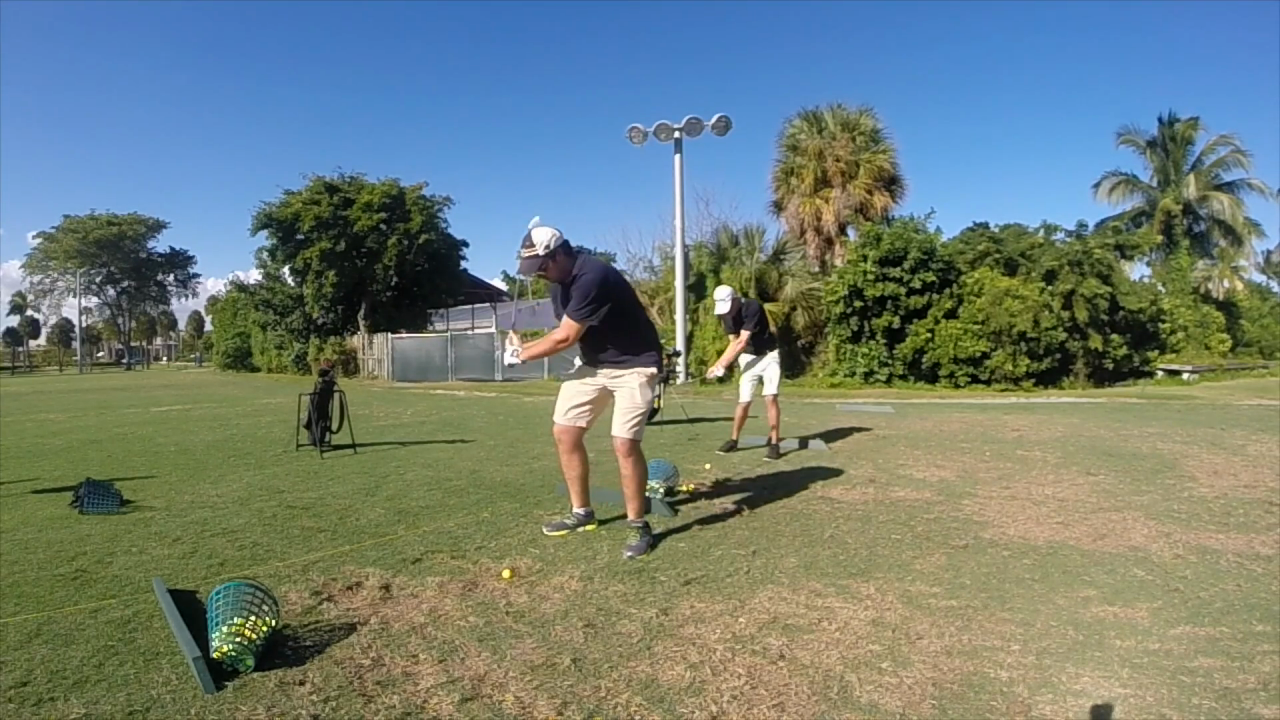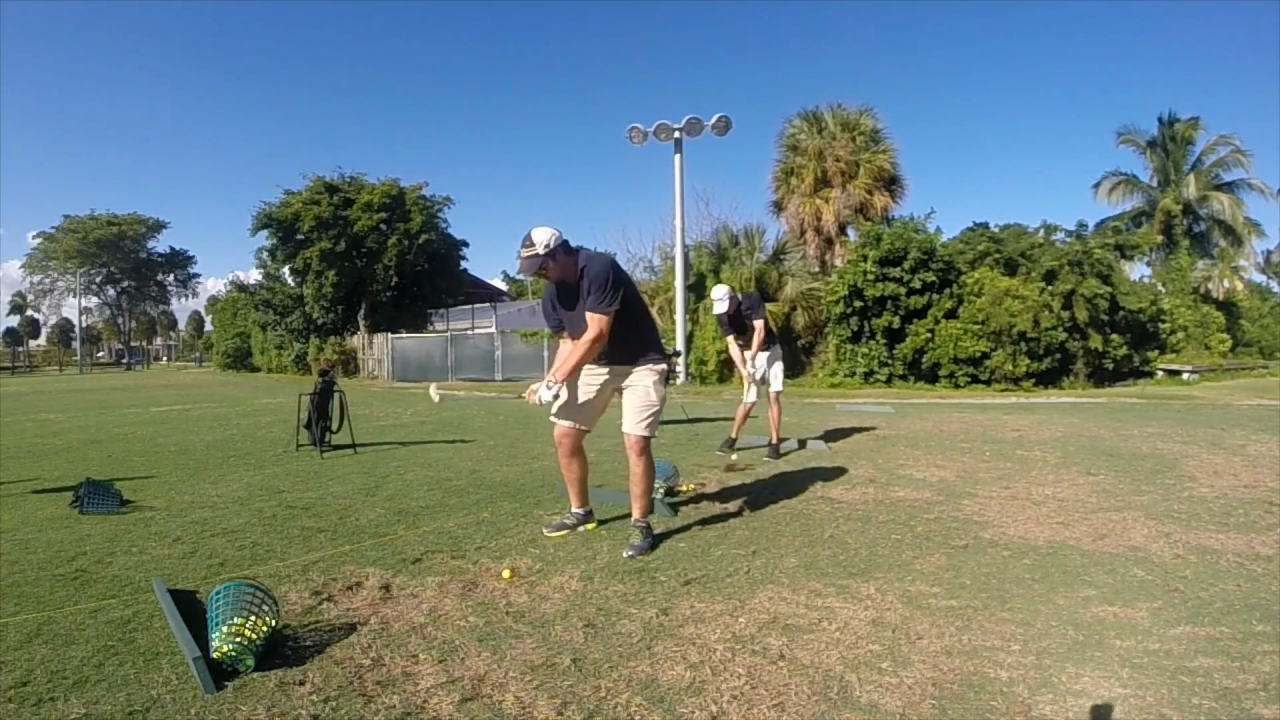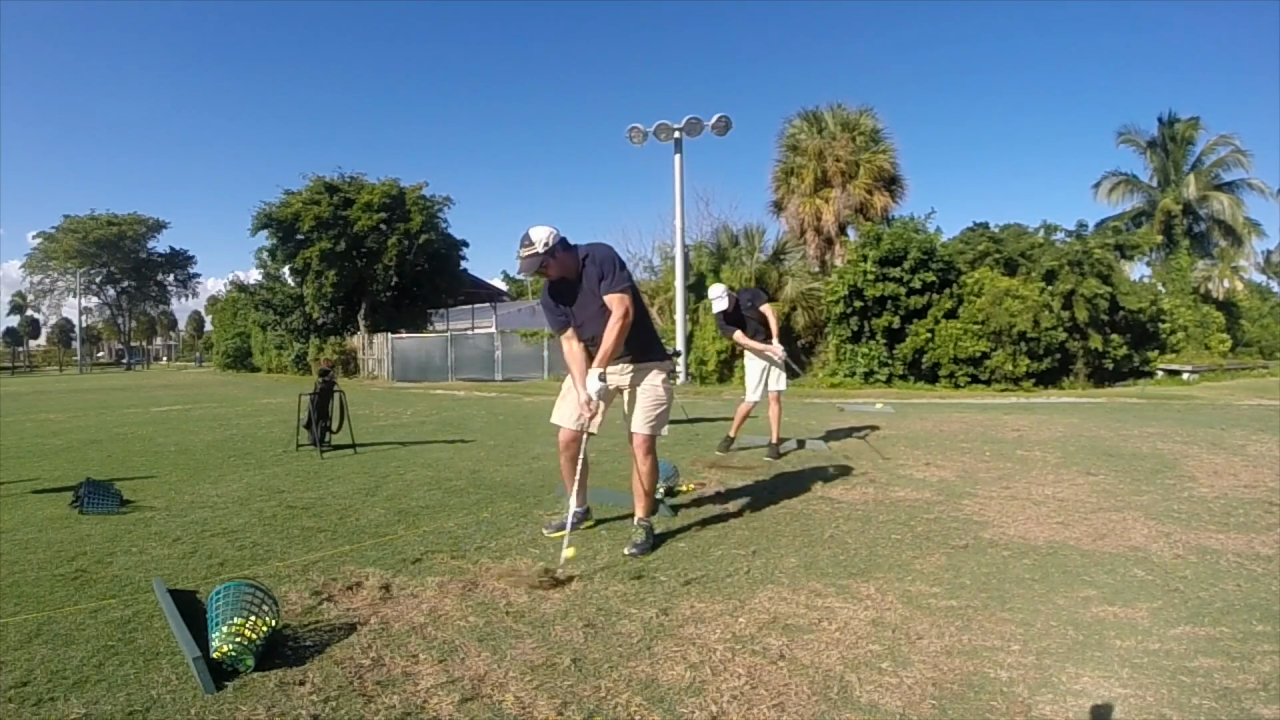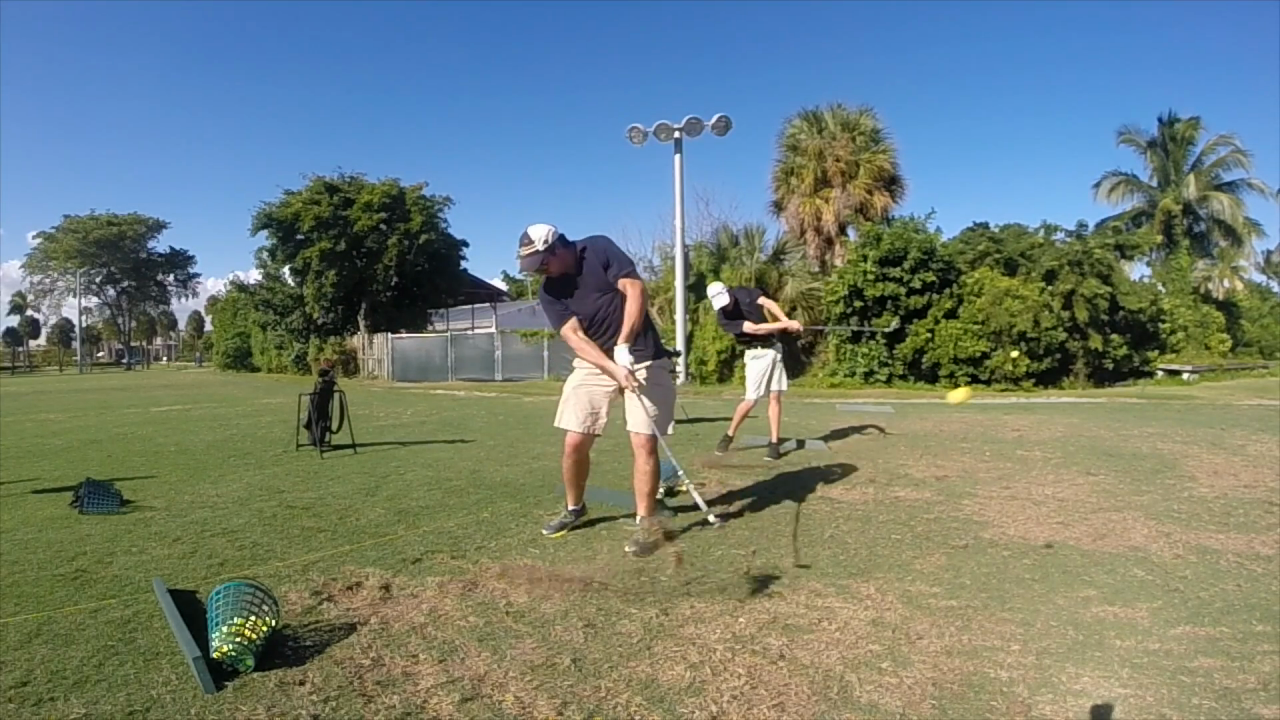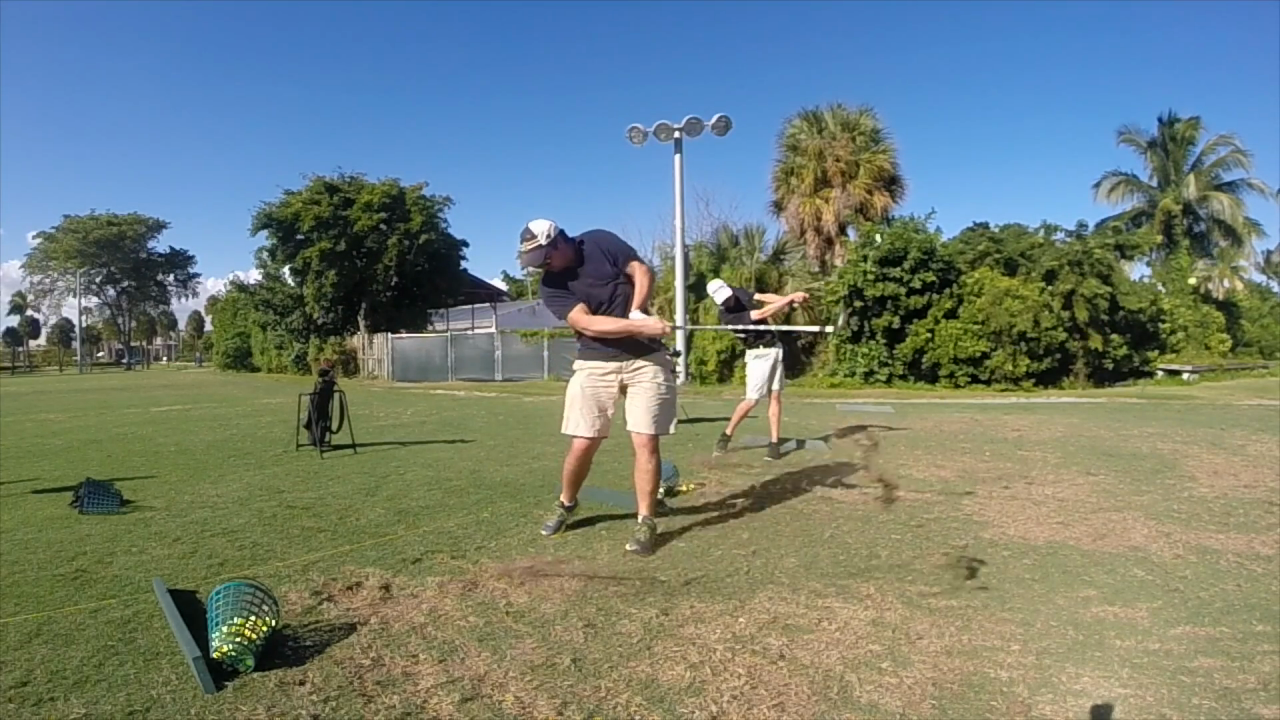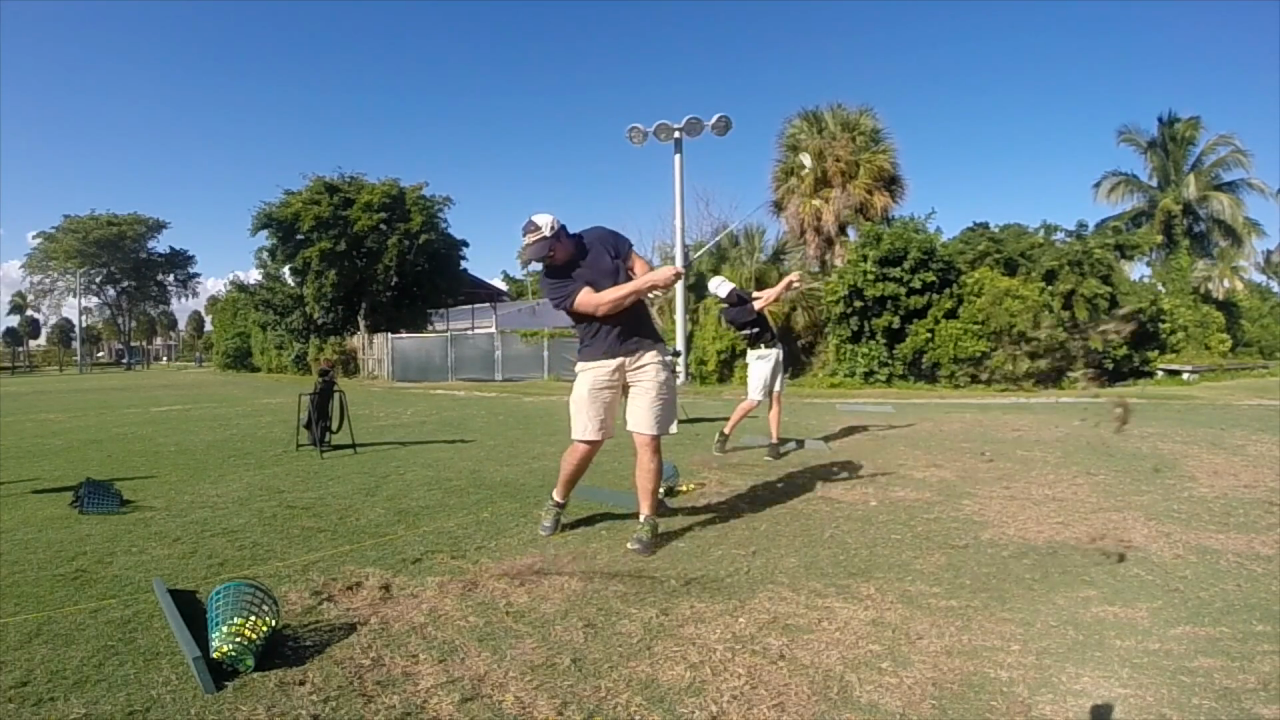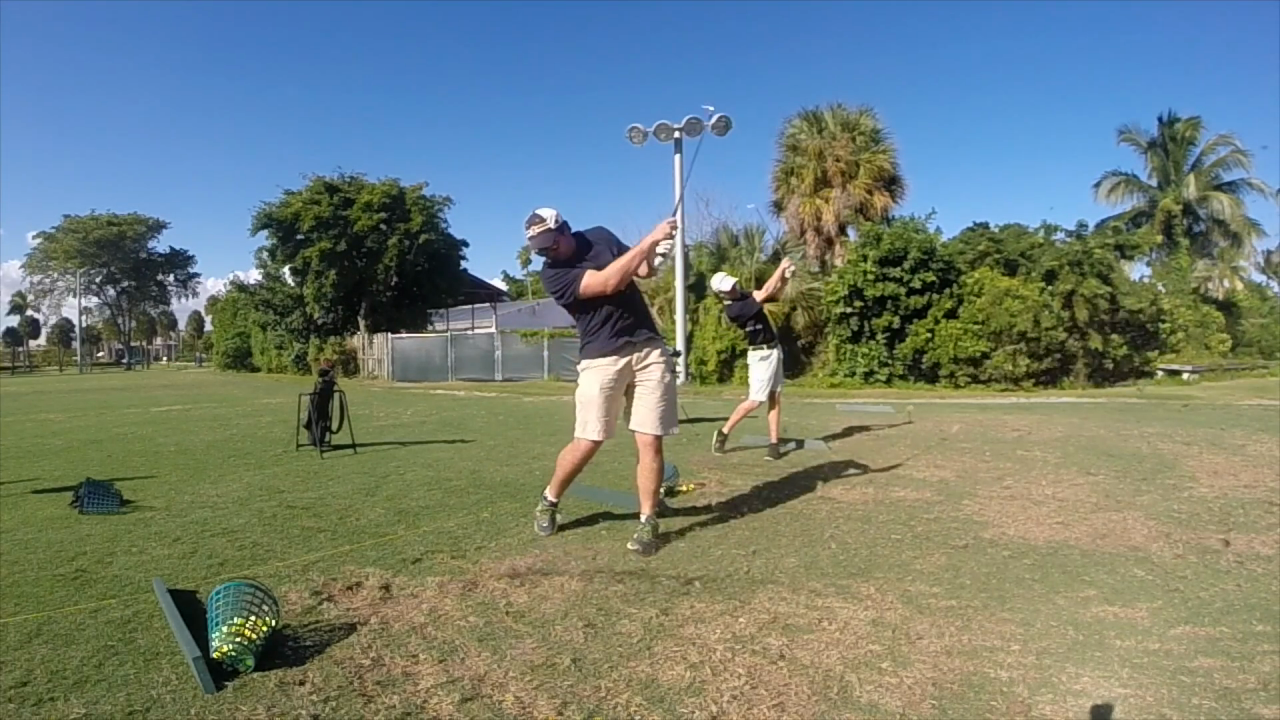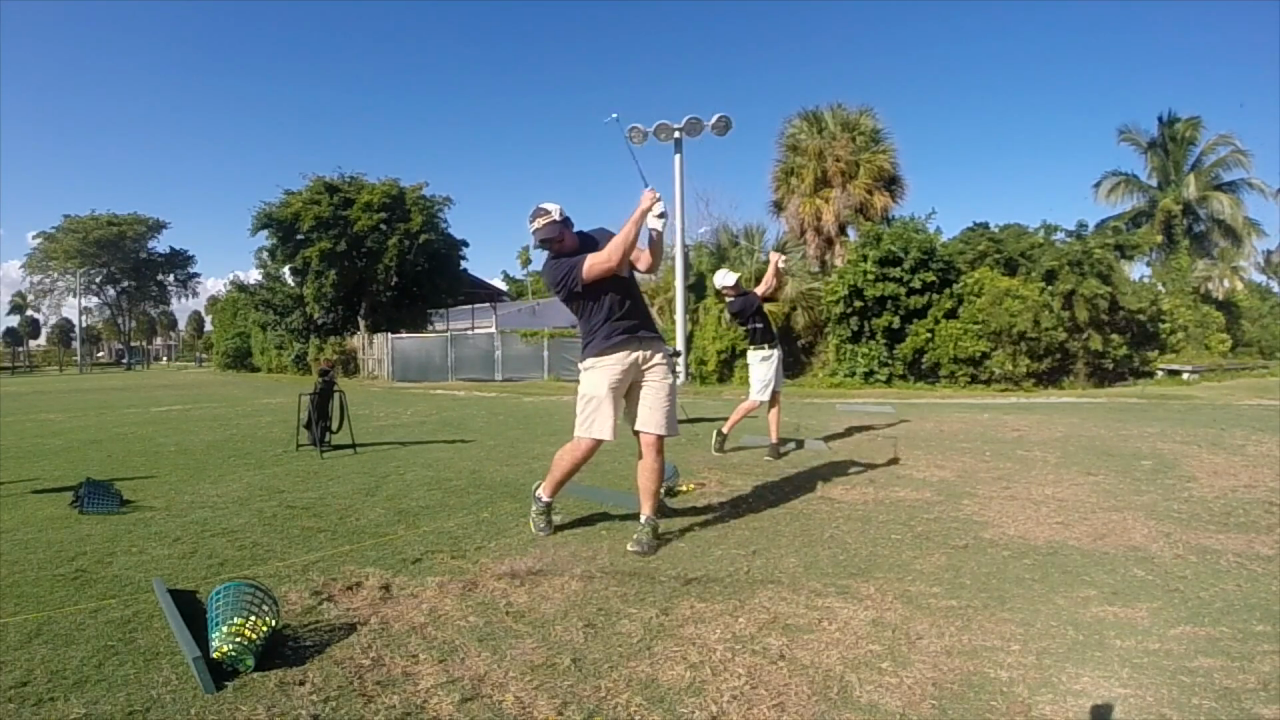
dt=0.2s
person 1, frame 1
left shoulder: (592, 277)
right shoulder: (564, 281)
left elbow: (565, 337)
right elbow: (565, 328)
left wrist: (522, 352)
right wrist: (524, 346)
left hip: (634, 365)
right hip: (594, 364)
left knee: (624, 444)
right knee: (564, 433)
left ankle: (638, 525)
right ankle: (582, 512)
person 1, frame 2
left shoulder: (600, 269)
right shoulder: (553, 291)
left elbow: (596, 335)
right elbow: (568, 341)
left wrist: (556, 379)
right wrist: (551, 381)
left hip: (641, 363)
right hip: (594, 365)
left knee: (636, 443)
right knee: (564, 436)
left ankle: (641, 525)
right ankle: (580, 512)
person 1, frame 3
left shoulder: (601, 257)
right shoulder: (550, 294)
left elbow: (621, 314)
right elbow: (572, 343)
left wrist: (598, 369)
right wrist: (582, 386)
left hip: (644, 363)
right hip: (592, 364)
left knee: (642, 442)
right knee: (568, 438)
left ankle: (643, 524)
right ankle: (579, 511)
person 1, frame 4
left shoulder: (599, 249)
right shoulder: (550, 291)
left elbow: (636, 292)
right elbow: (575, 337)
left wrist: (623, 345)
right wrist: (612, 369)
left hip: (645, 360)
right hip: (594, 364)
left knee: (644, 441)
right knee: (574, 442)
left ankle: (644, 523)
right ankle: (574, 508)
person 1, frame 5
left shoulder: (600, 242)
right shoulder: (551, 285)
left elbow: (643, 271)
right elbow: (588, 324)
left wrist: (636, 312)
right wrist: (642, 327)
left hip: (646, 358)
right hip: (596, 363)
left knee: (646, 441)
right knee: (582, 445)
left ankle: (646, 522)
right ankle: (566, 504)
person 1, frame 6
left shoulder: (600, 238)
right shoulder: (551, 279)
left elbow: (637, 264)
right elbow: (600, 305)
left wrist: (649, 276)
right wrist: (651, 280)
left hip: (647, 353)
right hip: (598, 362)
left knee: (647, 441)
right knee: (585, 445)
left ankle: (647, 522)
right ankle: (557, 501)
person 1, frame 7
left shoulder: (599, 237)
right shoulder: (553, 273)
left elbow: (641, 268)
right elbow: (608, 282)
left wrist: (655, 255)
right wrist: (650, 239)
left hip: (649, 350)
right hip: (602, 359)
left knee: (650, 441)
right knee: (586, 443)
left ankle: (648, 522)
right ankle: (550, 499)
person 1, frame 8
left shoulder: (599, 236)
right shoulder: (556, 268)
left elbow: (646, 264)
right elbow: (612, 261)
left wrist: (655, 229)
right wrist: (641, 210)
left hip: (651, 350)
right hip: (605, 358)
left knee: (652, 441)
right knee: (587, 443)
left ankle: (648, 522)
right ankle: (543, 497)
person 2, frame 1
left shoulder: (752, 307)
right shoulder: (726, 315)
left elbow: (742, 341)
right elbow: (733, 343)
left wrist: (722, 364)
right wrist: (719, 364)
left hip: (769, 356)
right hip: (749, 359)
left knee: (770, 399)
right knee: (744, 402)
left ankle: (774, 443)
right ankle: (734, 440)
person 2, frame 2
left shoulder: (752, 299)
right shoulder: (722, 316)
left elbow: (760, 331)
right elbow: (732, 344)
left wrist: (753, 355)
right wrist: (742, 369)
left hip: (772, 352)
right hip: (750, 357)
left knee: (773, 397)
right knee: (748, 402)
left ankle: (774, 443)
right ankle: (732, 438)
person 2, frame 3
left shoulder: (749, 294)
right shoulder: (721, 318)
left elbow: (770, 312)
right elbow: (743, 341)
left wrist: (775, 340)
right wrist: (768, 349)
left hip: (774, 349)
right hip: (754, 355)
left knee: (774, 396)
right knee: (751, 401)
left ankle: (774, 443)
right ankle: (730, 436)
person 2, frame 4
left shoulder: (742, 293)
right shoulder: (723, 318)
left elbow: (768, 303)
right elbow: (755, 329)
left wrist: (786, 320)
right wrist: (785, 325)
left hip: (774, 348)
right hip: (756, 354)
left knee: (775, 397)
right knee: (751, 400)
left ankle: (774, 442)
right ankle: (729, 436)
person 2, frame 5
left shoulder: (739, 293)
right shoulder: (726, 315)
left elbow: (764, 297)
right elbow: (762, 313)
left wrist: (790, 298)
right wrist: (789, 299)
left hip: (775, 349)
right hip: (758, 355)
left knee: (775, 397)
right knee: (751, 400)
left ankle: (774, 442)
right ankle: (727, 434)
person 2, frame 6
left shoulder: (739, 294)
right shoulder: (730, 313)
left elbow: (763, 294)
right elbow: (765, 302)
left wrist: (788, 284)
right wrist: (786, 279)
left hip: (775, 350)
right hip: (760, 355)
left knee: (775, 397)
right knee: (753, 400)
left ankle: (774, 443)
right ankle: (724, 433)
person 2, frame 7
left shoulder: (741, 295)
right shoulder: (734, 309)
left elbow: (770, 291)
right elbow: (766, 292)
left wrist: (784, 276)
right wrist: (781, 266)
left hip: (774, 350)
right hip: (760, 355)
left knee: (775, 398)
right knee: (755, 401)
left ankle: (774, 443)
right ankle: (723, 432)
person 2, frame 8
left shoulder: (742, 295)
right shoulder: (736, 305)
left elbow: (771, 287)
right elbow: (765, 285)
left wrist: (777, 266)
right wrist: (773, 261)
left hip: (773, 350)
right hip: (760, 355)
left knee: (774, 398)
right knee: (755, 400)
left ankle: (774, 443)
right ankle: (723, 432)
